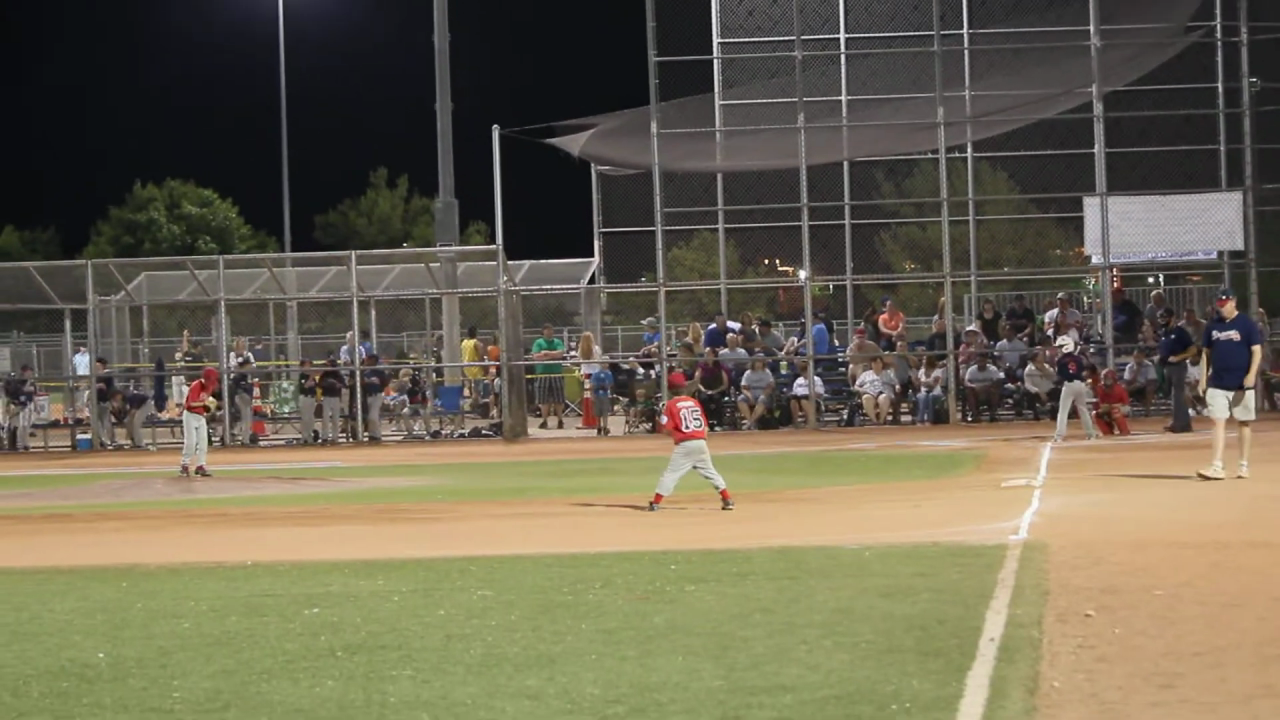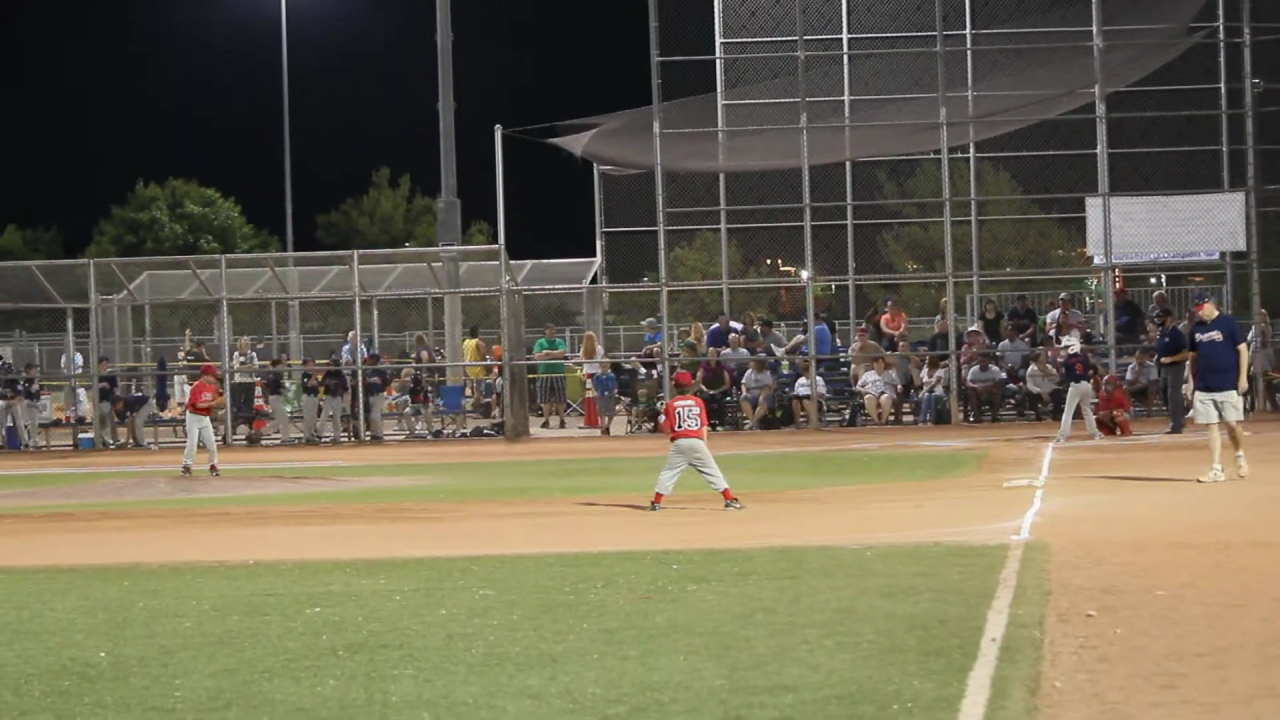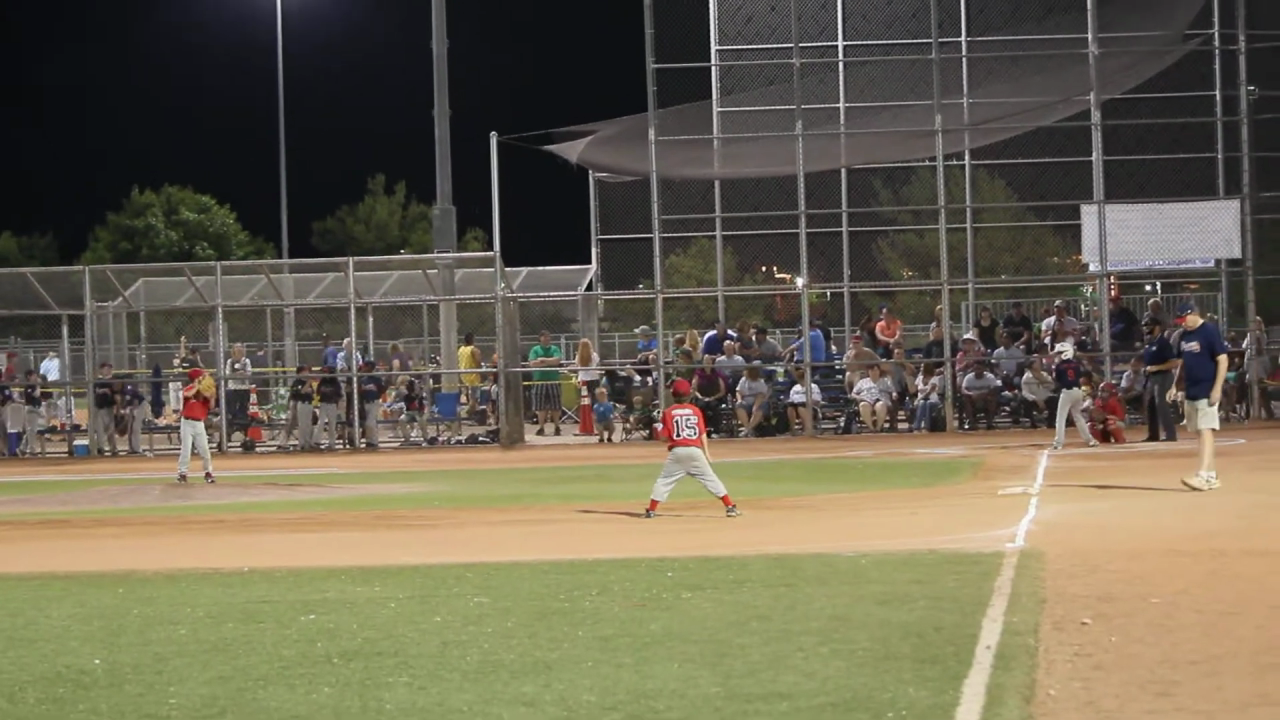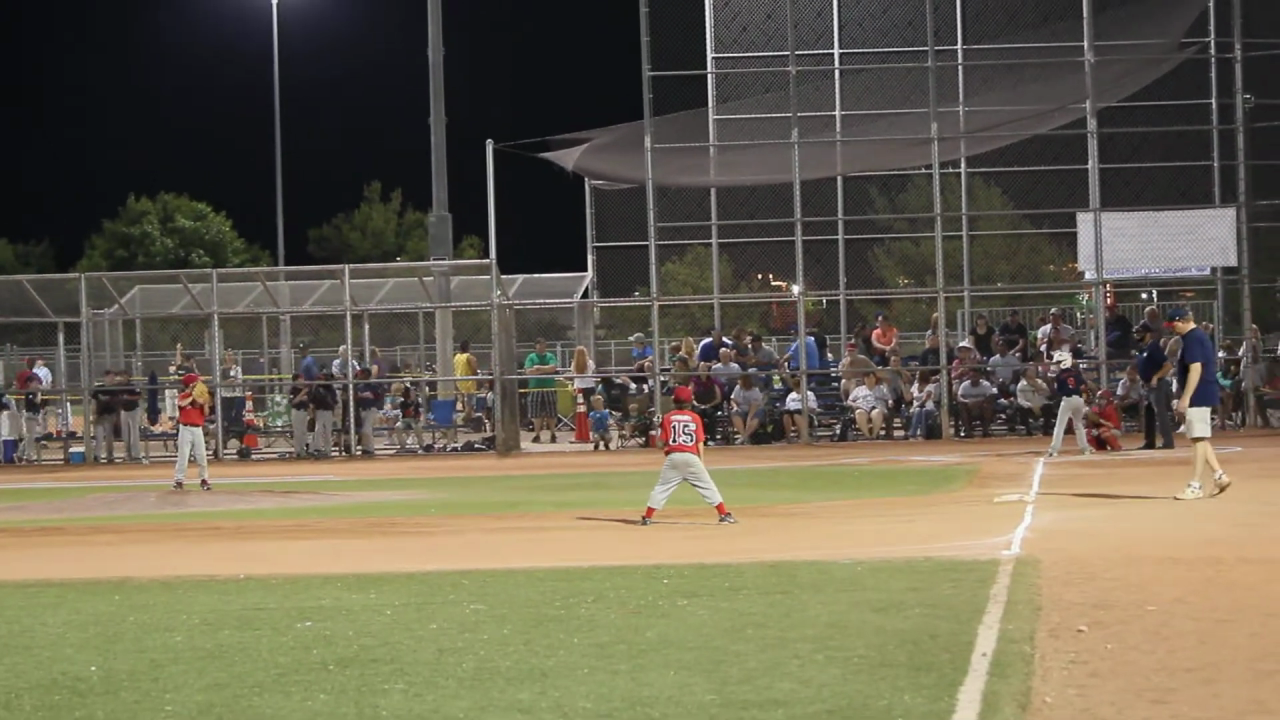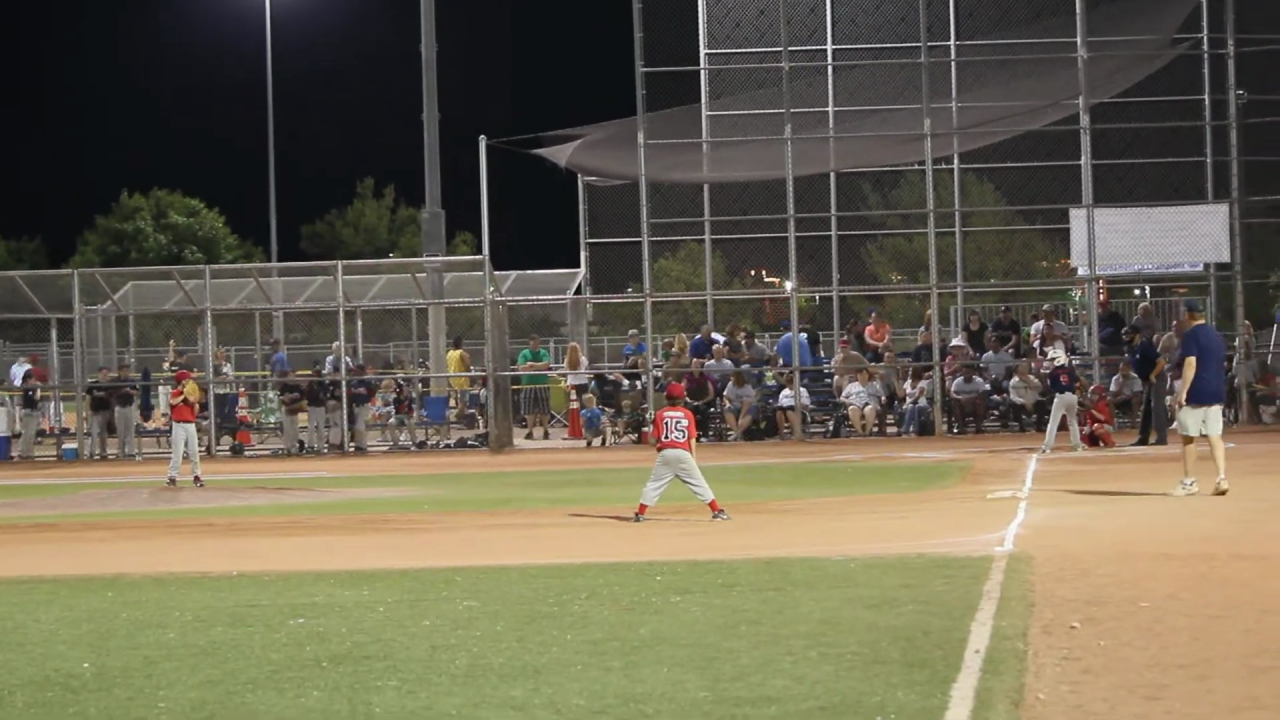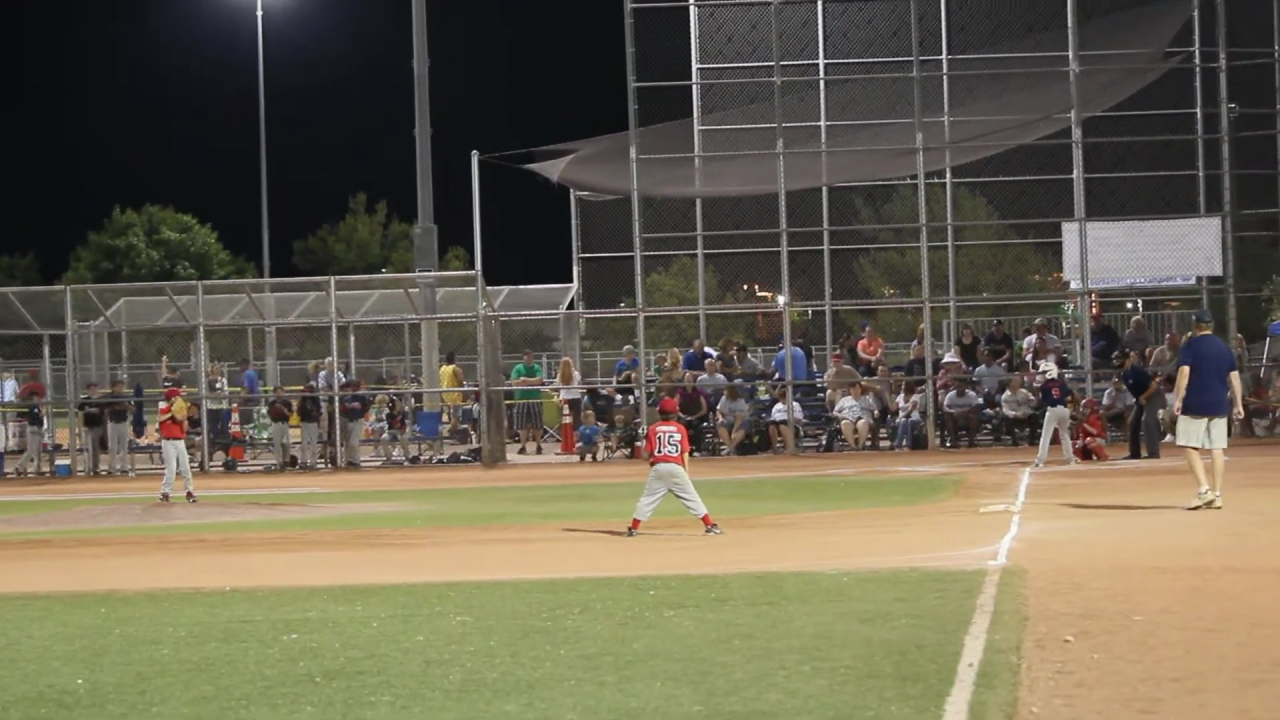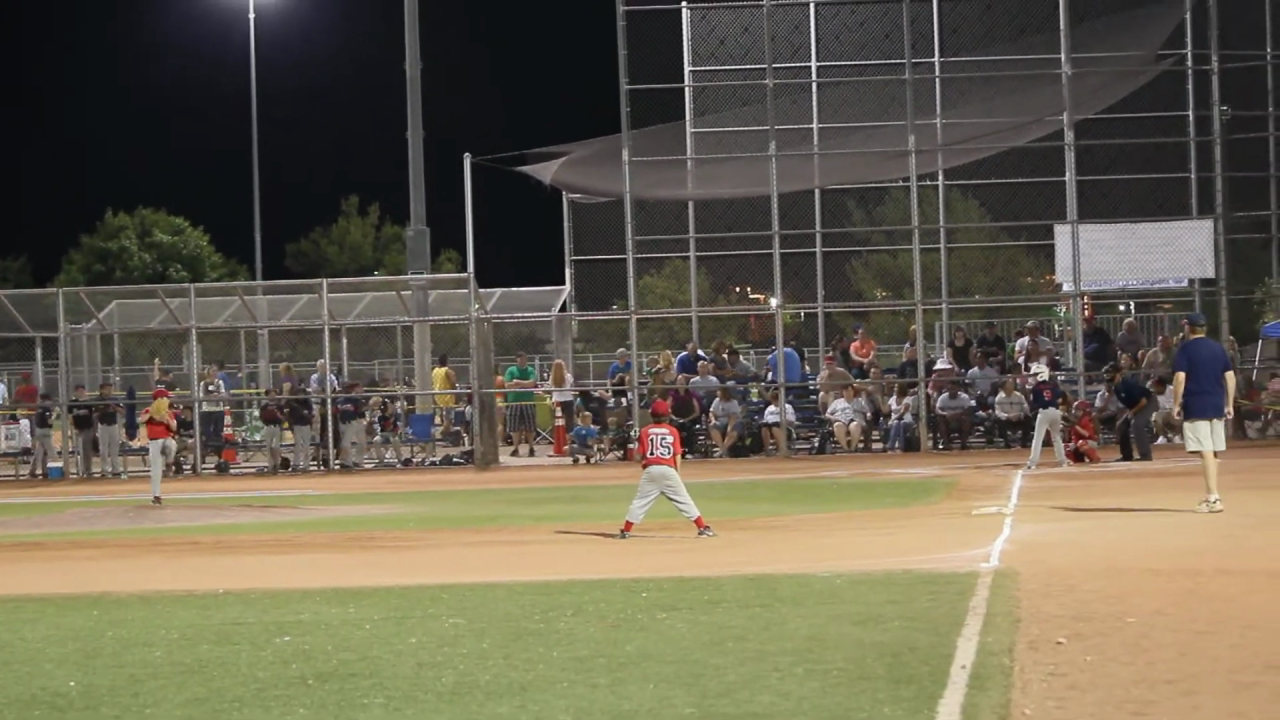
dt=0.4s
person 1, frame 1
left shoulder: (1247, 323)
right shoulder: (1212, 325)
left elbow: (1257, 351)
right elbow: (1207, 353)
left wrist: (1252, 374)
right wrist: (1204, 378)
left hip: (1242, 384)
right hip: (1217, 384)
left knee: (1244, 423)
right knee: (1218, 423)
left ankle: (1244, 465)
right ankle: (1217, 466)
person 1, frame 2
left shoulder: (1229, 323)
right shoulder: (1196, 328)
left elbow: (1243, 350)
right elbow: (1193, 357)
left wrist: (1243, 377)
right wrist: (1192, 382)
left hip: (1228, 384)
right hip: (1204, 387)
left knee: (1232, 423)
right knee: (1212, 426)
left ankle: (1240, 455)
right ankle: (1217, 469)
person 1, frame 3
left shoulder: (1211, 332)
right shoulder: (1184, 336)
left elbow: (1222, 361)
left wrist: (1217, 389)
right wrist: (1175, 387)
left hip: (1208, 391)
right hip: (1192, 392)
left knee: (1205, 431)
right knee: (1202, 433)
left ankle: (1202, 476)
right ankle: (1211, 477)
person 1, frame 4
left shoulder: (1192, 339)
right shoulder: (1199, 336)
left elbow: (1195, 370)
left wrist: (1185, 398)
left hip: (1198, 396)
right hip: (1207, 395)
left knee: (1199, 439)
right knee: (1202, 438)
left ankle: (1195, 486)
right ankle: (1219, 474)
person 1, frame 5
left shoulder: (1191, 334)
right shoulder: (1216, 335)
left elbow: (1190, 364)
right elbow: (1220, 364)
left wrist: (1182, 392)
left hip: (1196, 393)
right hip: (1217, 392)
left knee: (1189, 437)
right knee: (1215, 436)
left ankle: (1189, 482)
right ankle: (1221, 479)
person 1, frame 6
left shoulder: (1191, 345)
right shoulder: (1224, 347)
left elbow: (1184, 373)
right elbow: (1234, 377)
left wrist: (1177, 399)
right wrist: (1238, 404)
left hip: (1195, 404)
right hip: (1220, 404)
left knee: (1191, 447)
right knee: (1217, 450)
left ankle: (1204, 490)
right ankle: (1216, 495)
person 1, frame 7
left shoulder: (1185, 349)
right shoulder: (1218, 348)
left elbow: (1180, 378)
right elbow: (1230, 377)
left wrist: (1176, 404)
right wrist: (1229, 404)
left hip: (1195, 407)
right hip: (1217, 406)
left knee: (1206, 453)
right knee: (1213, 453)
left ankle: (1214, 499)
right ankle: (1211, 497)
